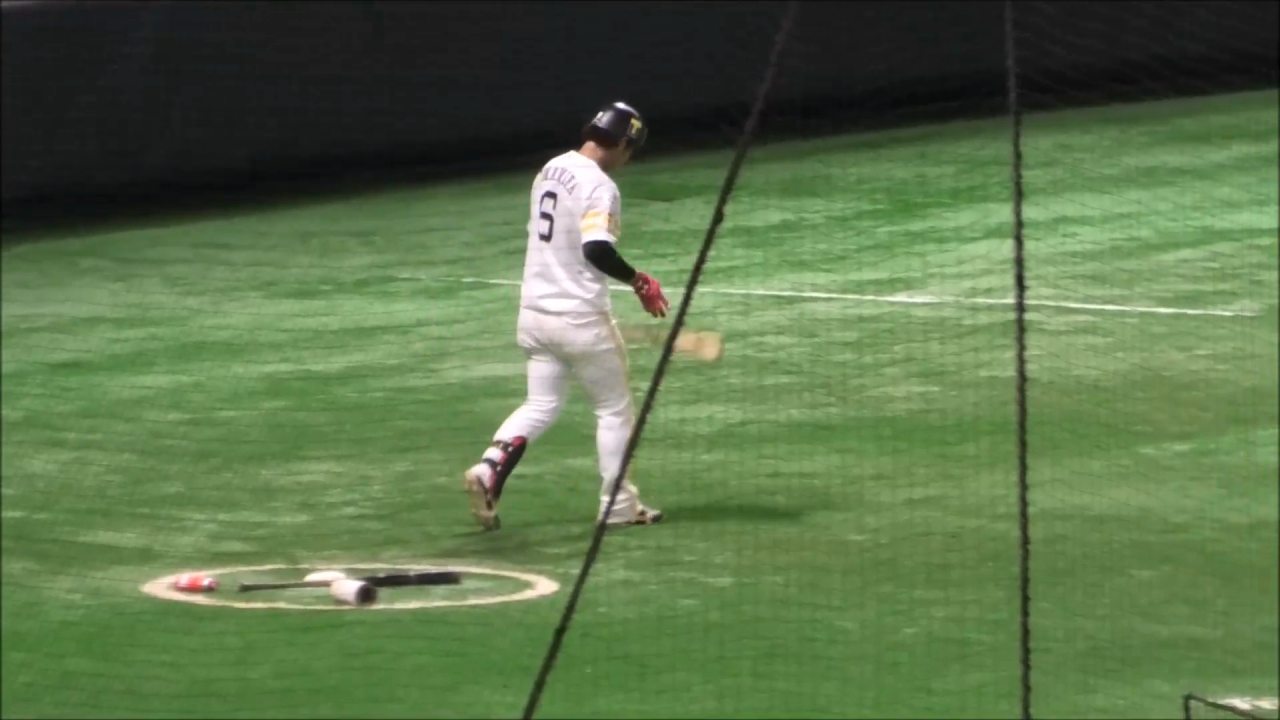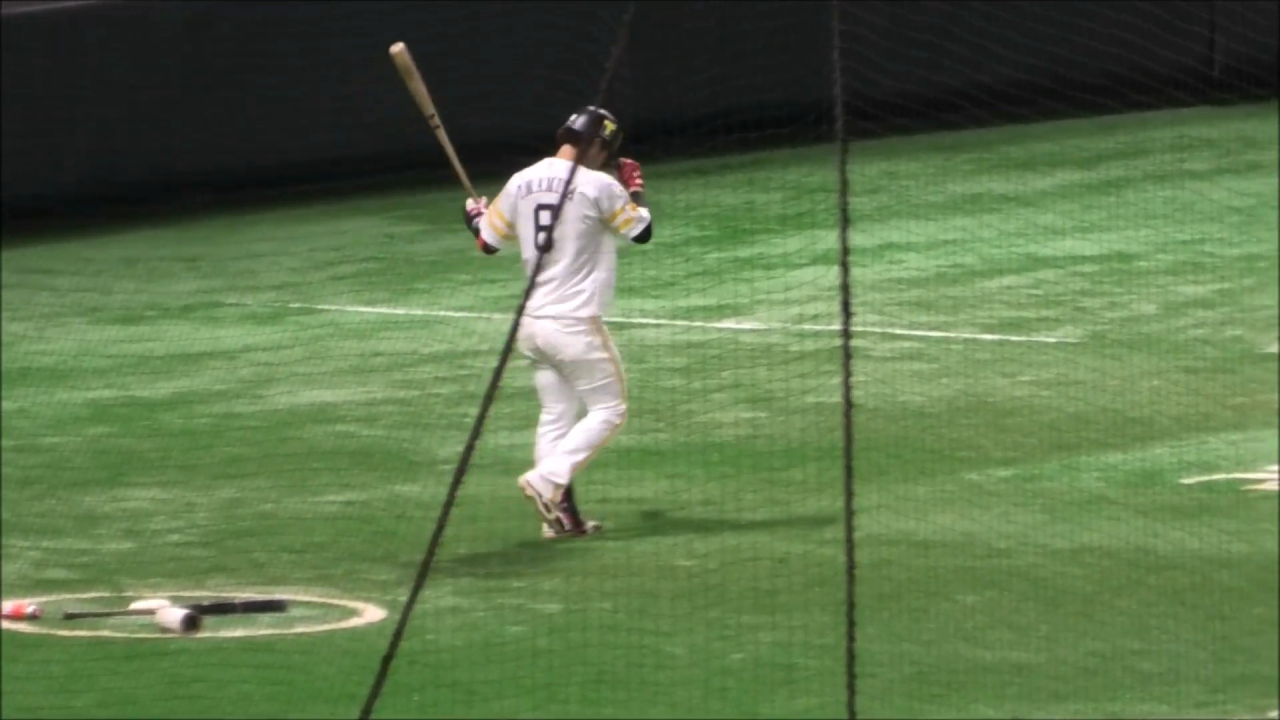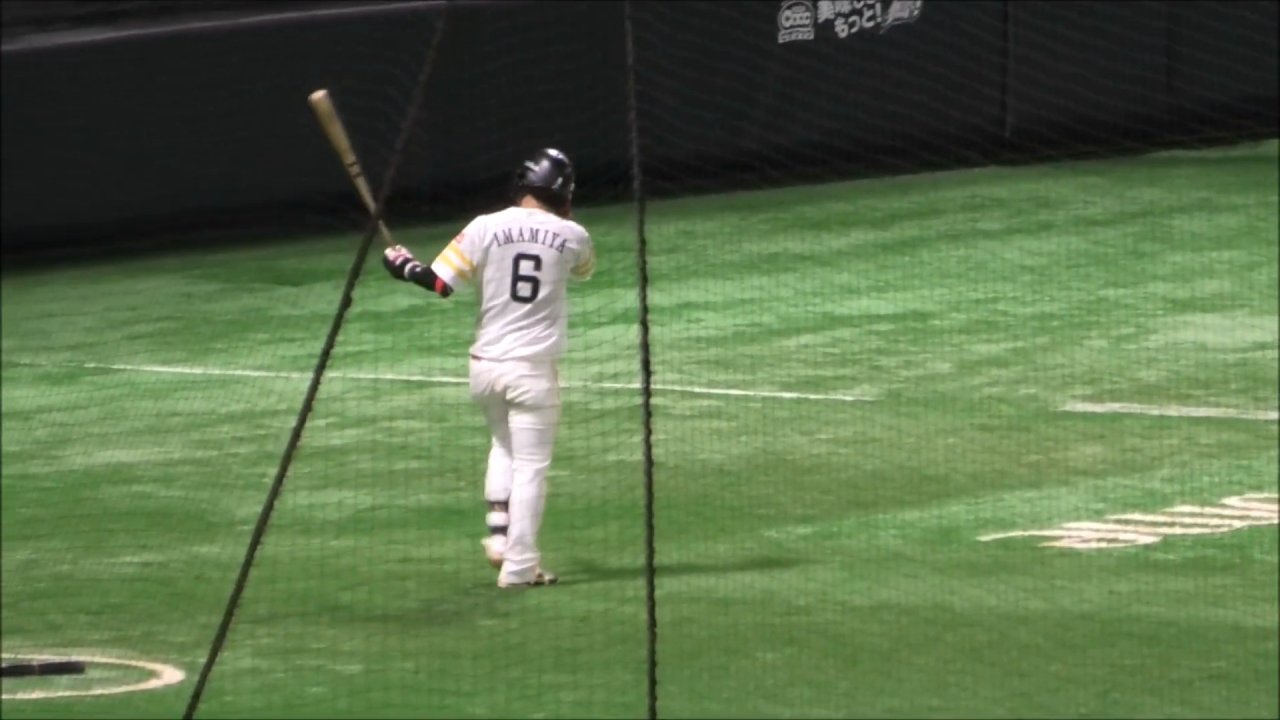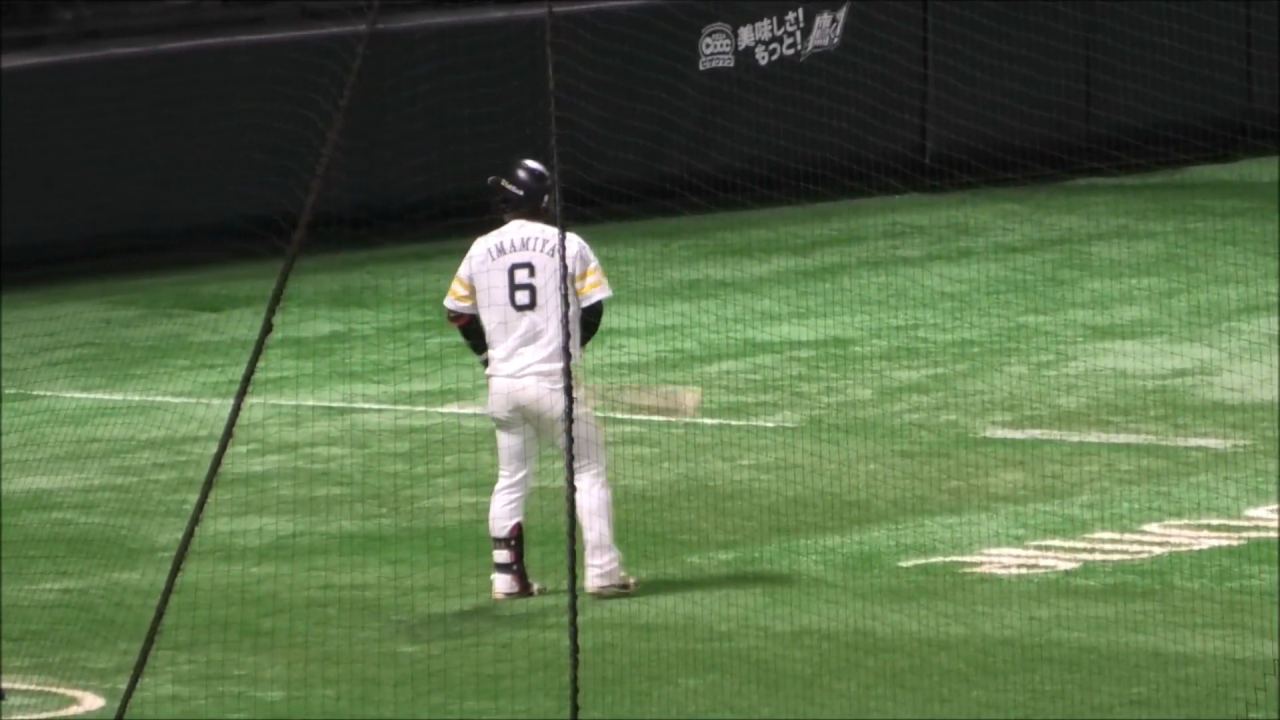
dt=0.7s
person 1, frame 1
left shoulder: (550, 170)
right shoulder: (599, 186)
right elbow: (598, 251)
right wrist: (640, 282)
left hip: (535, 311)
right hip: (580, 317)
left knee: (541, 406)
right knee: (614, 408)
left ankle: (490, 472)
right ankle: (619, 505)
person 1, frame 2
left shoulder: (521, 182)
right shoulder: (600, 186)
left elbow: (488, 241)
right elbow: (643, 231)
left wrist: (474, 215)
right wrist: (635, 186)
left hip: (534, 322)
right hip: (575, 324)
left knee: (555, 418)
right knee: (608, 411)
left ankle: (562, 514)
right ankle: (546, 480)
person 1, frame 3
left shoulder: (484, 228)
right shoulder: (573, 236)
left elbow: (440, 282)
left wrist: (402, 266)
right wrist: (563, 214)
left hip: (485, 366)
right hip: (533, 369)
left knee: (505, 450)
right knee: (530, 467)
left ankle: (500, 537)
right ankle: (519, 566)
person 1, frame 4
left shoulder: (482, 249)
right shoulder: (569, 244)
left elbow: (459, 315)
right elbow: (593, 313)
left hip: (505, 382)
right hip: (552, 382)
left knee: (512, 479)
right knee: (590, 472)
left ankle: (507, 575)
right ankle: (602, 572)
